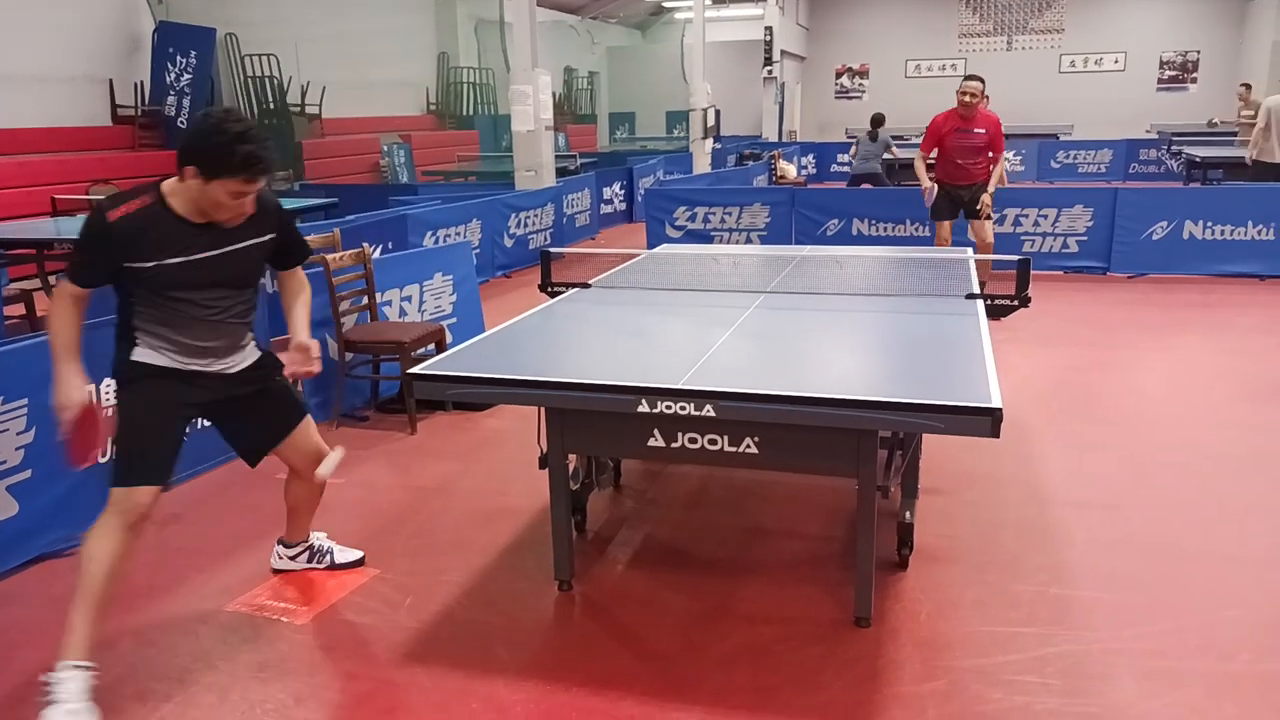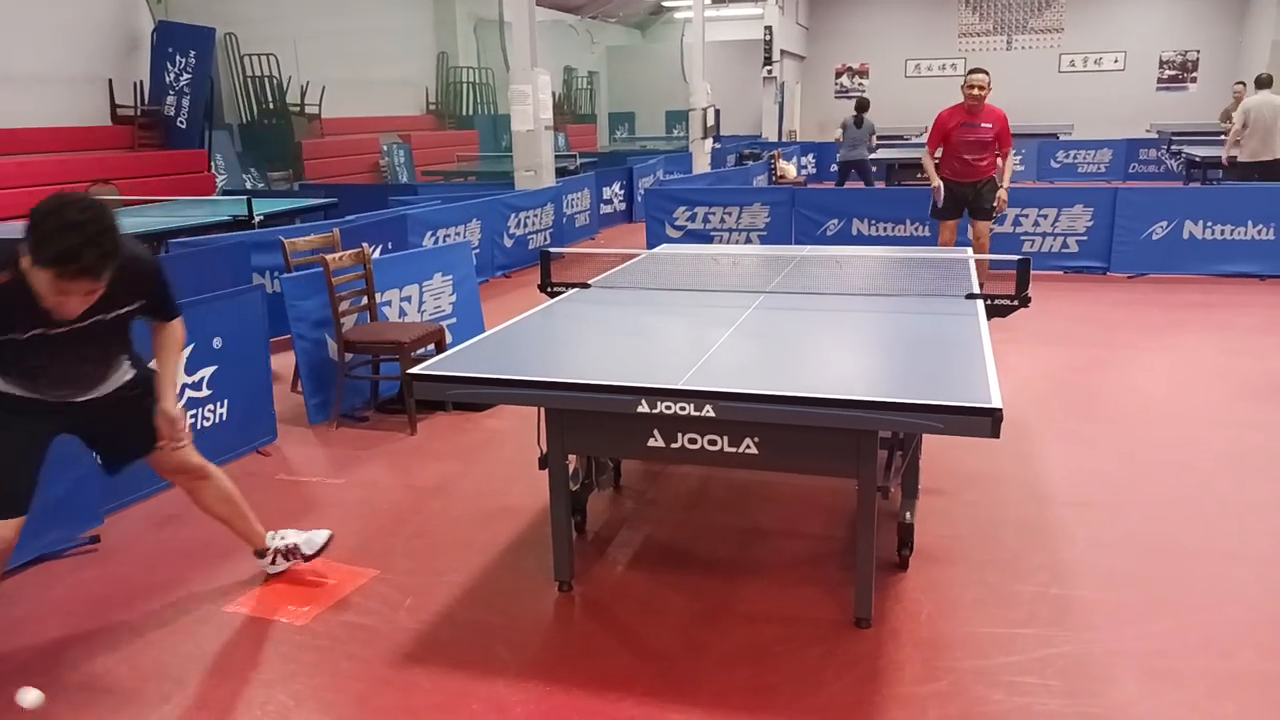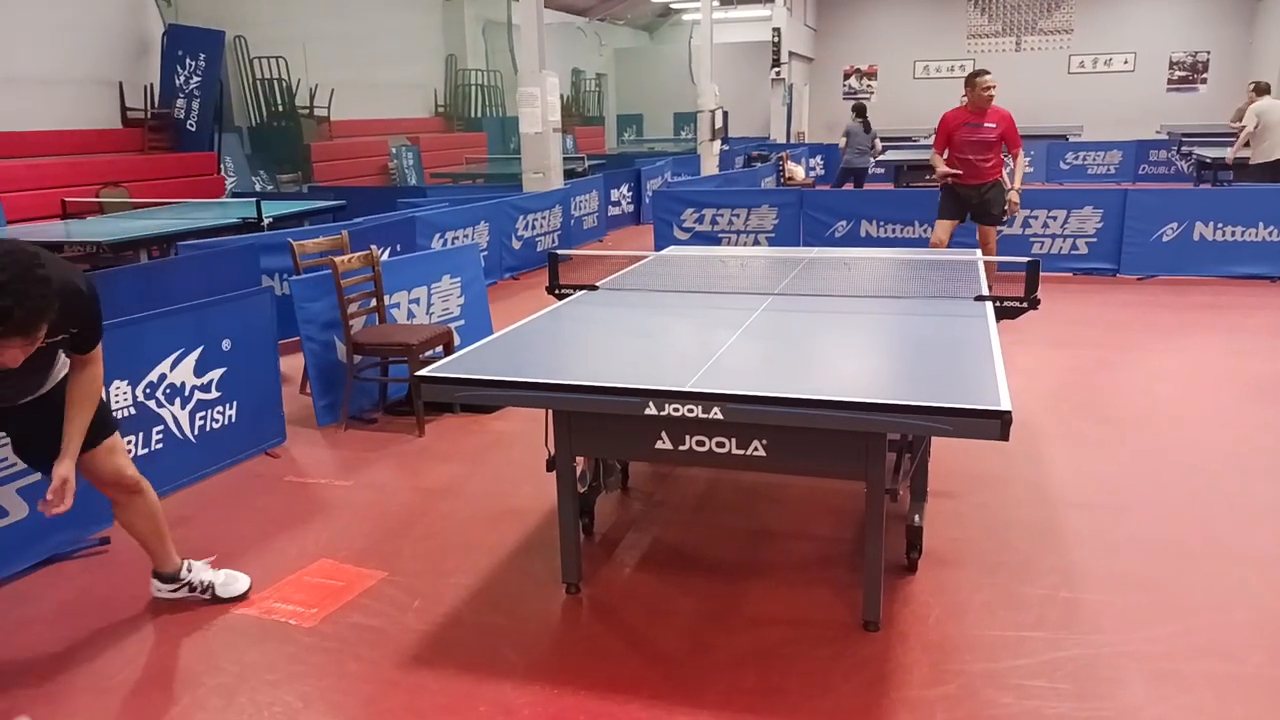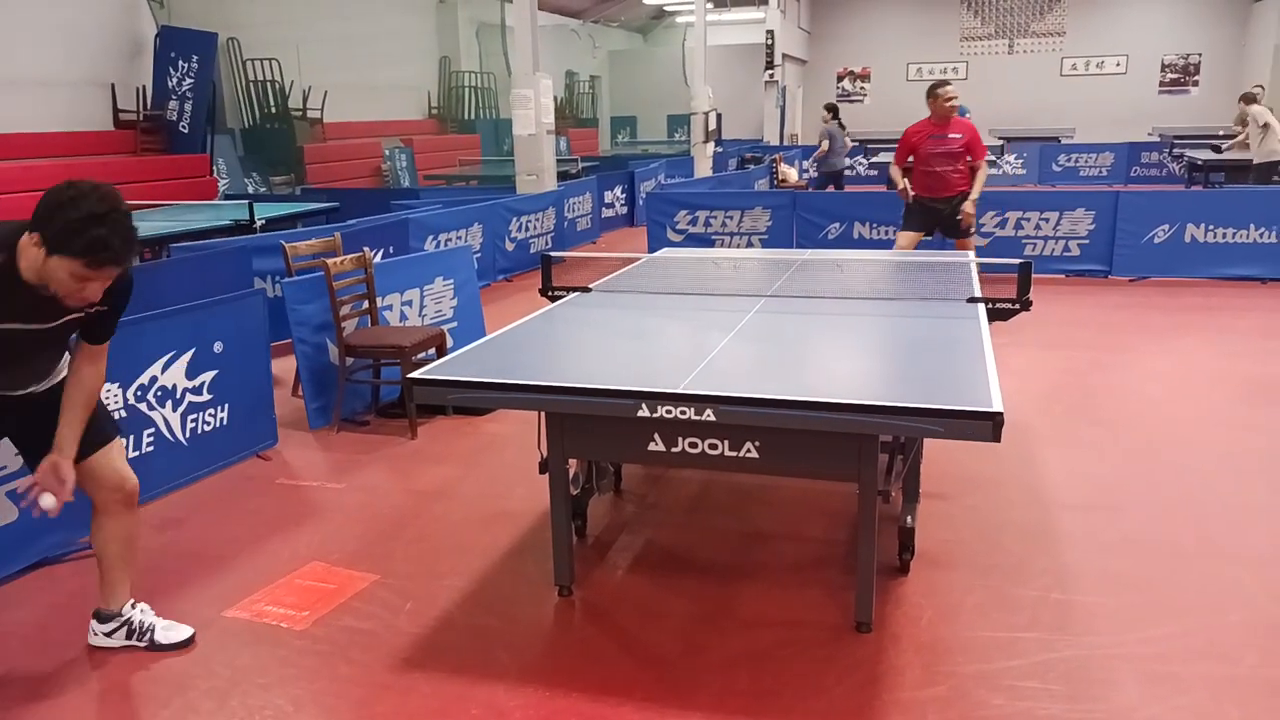
dt=0.3s
person 1, frame 1
left shoulder: (264, 212)
right shoulder: (118, 222)
left elbow: (292, 271)
right elbow: (67, 297)
left wrist: (299, 332)
right wrist: (69, 374)
left hip: (239, 366)
right hip: (155, 374)
left knee: (311, 456)
right knee: (130, 506)
left ankle: (295, 546)
person 1, frame 2
left shoulder: (136, 263)
left elbow: (168, 323)
left wrist: (167, 399)
left hip: (110, 384)
left knee: (189, 466)
left ankle: (268, 547)
person 1, frame 3
left shoulder: (72, 293)
left elbow: (83, 363)
left wrist: (68, 457)
left hip: (44, 387)
left knee: (123, 479)
left ankle: (172, 573)
person 1, frame 4
left shoulder: (108, 279)
left elbow: (91, 360)
left wrist: (62, 453)
left hip: (44, 382)
left knee: (119, 488)
left ankle: (114, 617)
person 2, frame 1
left shoulder: (992, 122)
right shoulder: (940, 121)
left elbow: (998, 160)
right elbow: (921, 157)
left wrist: (989, 191)
right wrist: (925, 181)
left hip: (978, 187)
right hip: (946, 187)
left knee: (986, 241)
right knee: (942, 242)
person 2, frame 2
left shoulder: (998, 117)
right shoulder: (946, 117)
left elbow: (1007, 155)
right elbow: (928, 153)
left wrist: (1004, 187)
right wrist: (934, 179)
left hip: (984, 185)
right hip: (951, 185)
left knee: (981, 241)
right knee: (946, 241)
person 2, frame 3
left shoulder: (1003, 117)
right shoulder: (950, 119)
left elbow: (1017, 155)
right elbow: (936, 153)
left wrist: (1015, 188)
right wrist: (940, 167)
left hip: (989, 188)
right hip: (955, 187)
left knee: (988, 246)
right knee: (937, 242)
person 2, frame 4
left shoulder: (967, 129)
right shoulder: (913, 132)
left elbow: (981, 167)
right elbow: (895, 166)
left wrist: (972, 200)
right wrist: (900, 183)
left hip: (957, 200)
right hip: (921, 200)
right knee: (900, 250)
